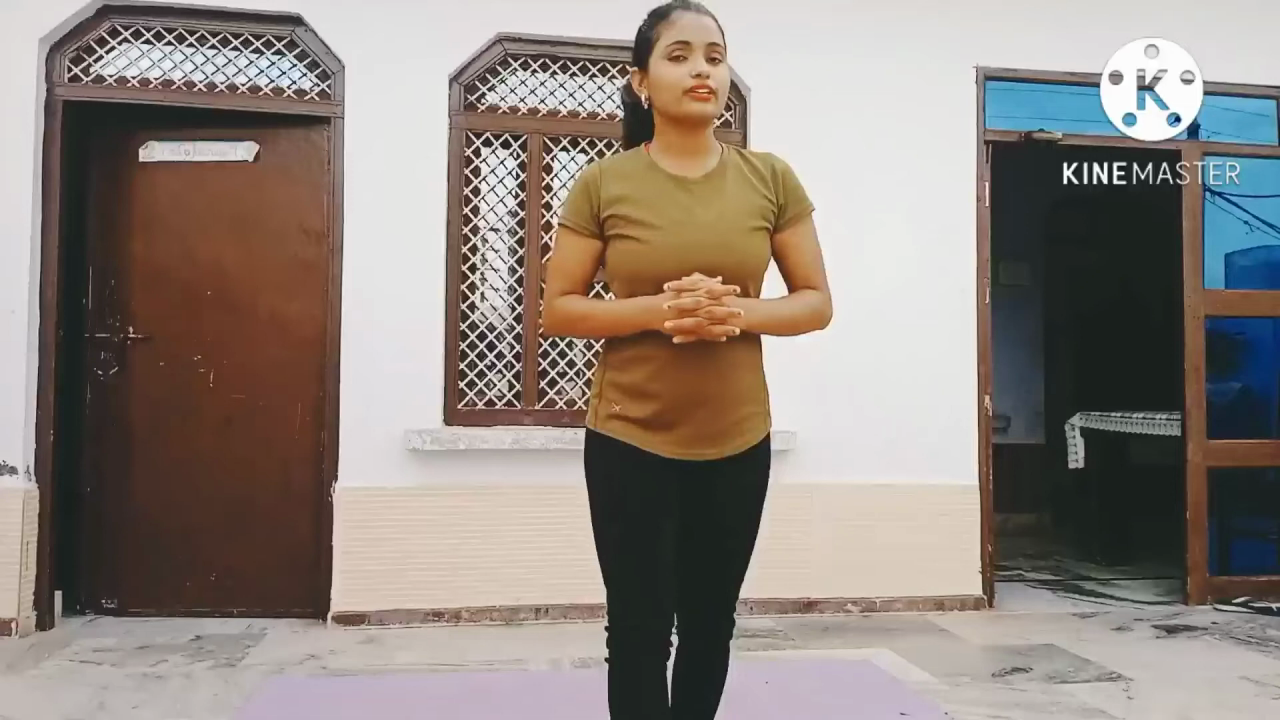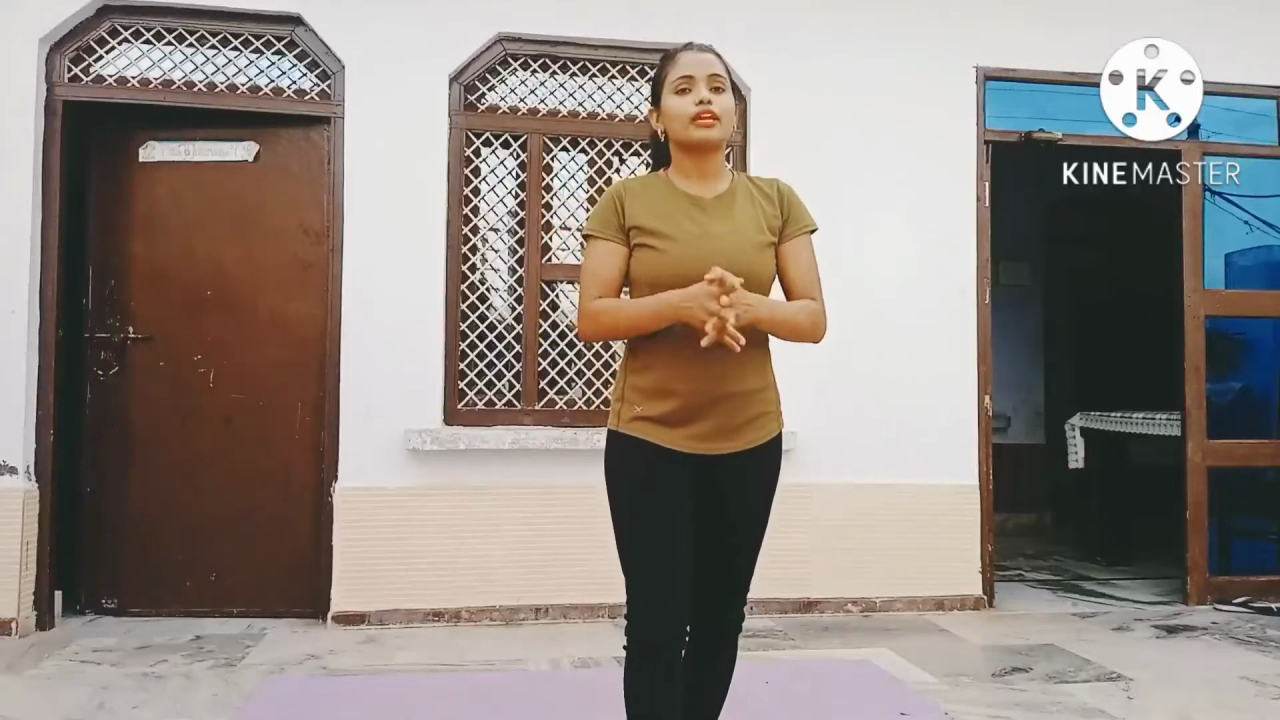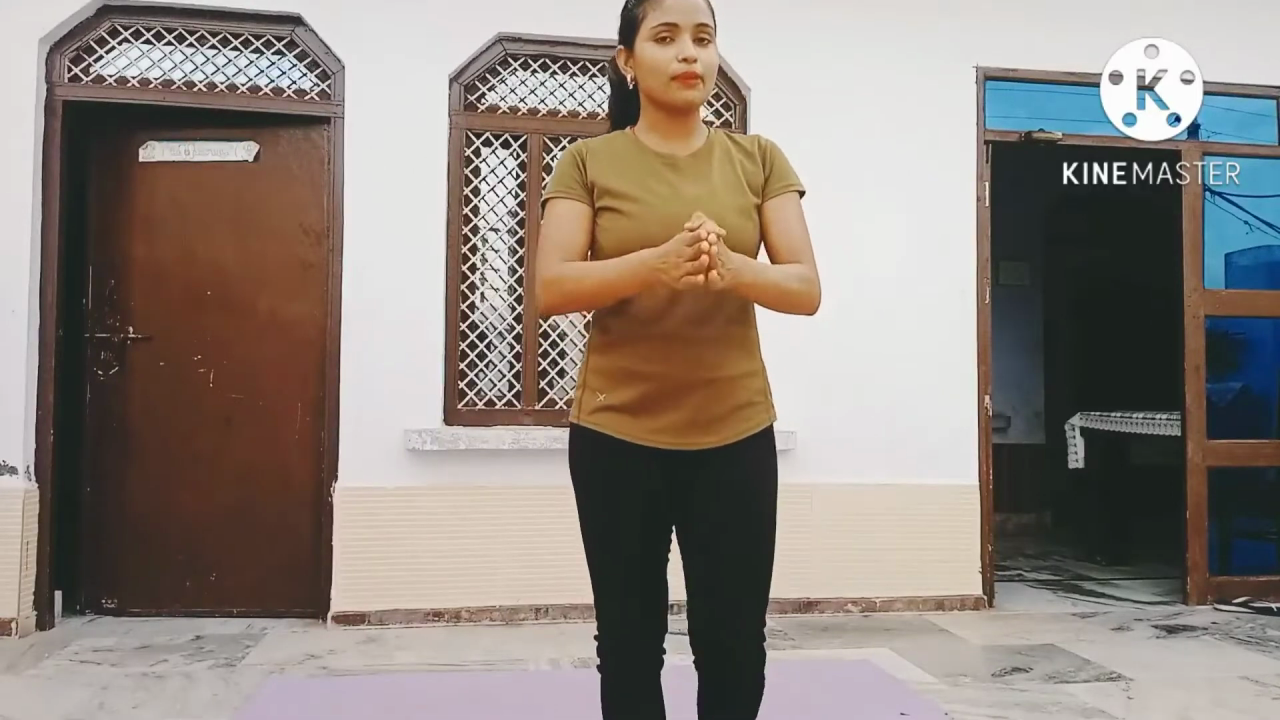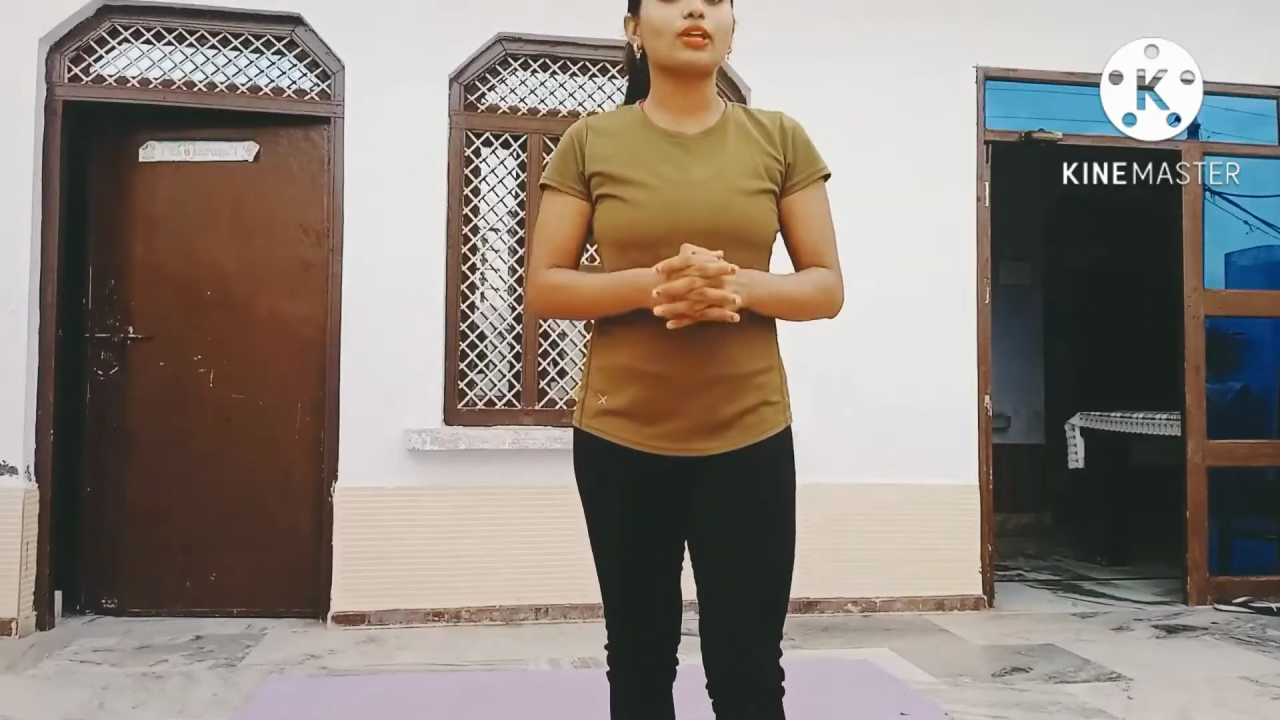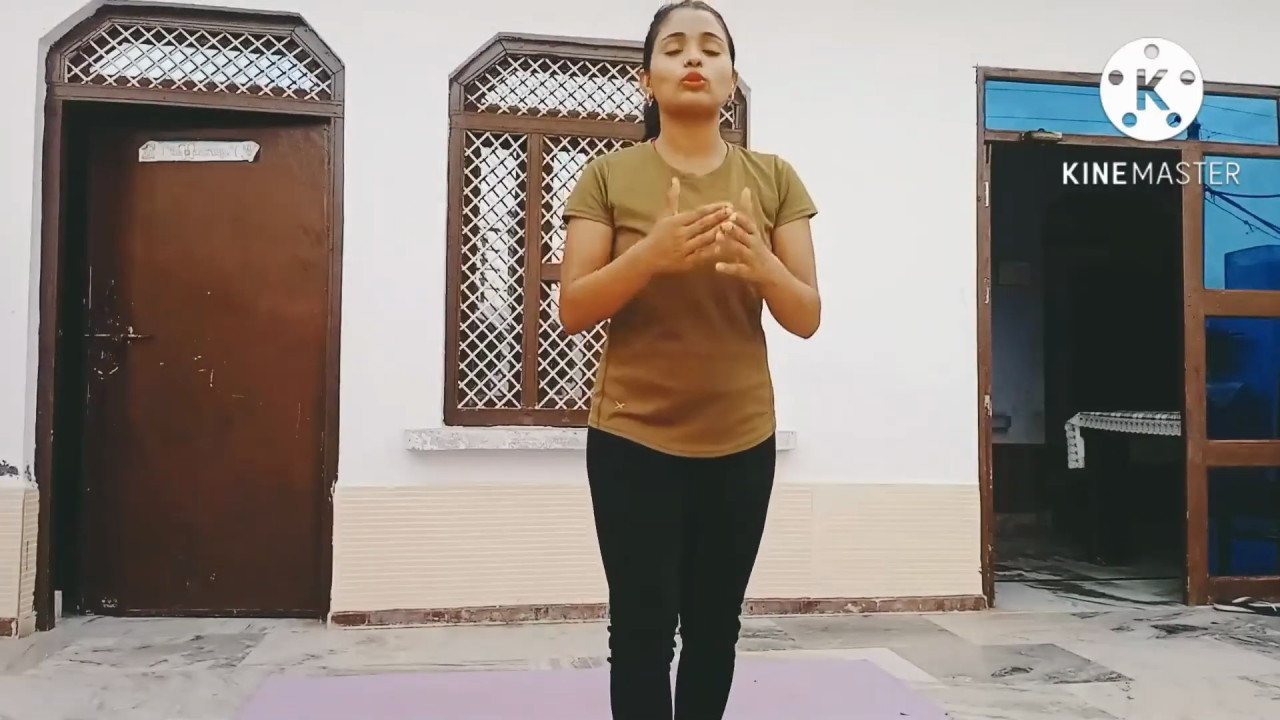
dt=1s
person 1, frame 1
left shoulder: (771, 179)
right shoulder: (602, 184)
left elbow: (817, 303)
right elbow: (557, 310)
left wrist: (740, 313)
right wrist: (656, 310)
left hip: (737, 444)
right hip: (629, 443)
left knee: (710, 627)
right knee: (639, 634)
person 1, frame 2
left shoulder: (776, 201)
right shoulder: (624, 201)
left elbow: (814, 319)
right elbow: (591, 319)
left wrist: (746, 306)
right wrist: (681, 302)
left hip: (749, 442)
right hip: (648, 441)
left knee: (720, 618)
right knee: (656, 623)
person 1, frame 3
left shoulder: (759, 159)
right shoulder: (588, 162)
left elbow: (807, 289)
right elbow: (549, 289)
left wrist: (729, 267)
right wrist: (658, 262)
left hip: (736, 436)
right hip: (617, 436)
left knee: (733, 648)
right knee: (630, 645)
person 1, frame 4
left shoulder: (779, 139)
right shoulder: (589, 142)
left elbow: (827, 289)
right elbow: (542, 290)
left wrist: (742, 287)
right wrist: (649, 285)
left hip: (749, 438)
right hip: (620, 438)
right knee: (638, 658)
person 1, frame 5
left shoulder: (774, 178)
right shoulder: (607, 176)
left elbow: (807, 318)
right elbow: (572, 310)
left wrist: (762, 263)
right wrist: (650, 253)
left hip: (741, 439)
right hip: (633, 437)
left knee: (714, 628)
right knee: (641, 631)
